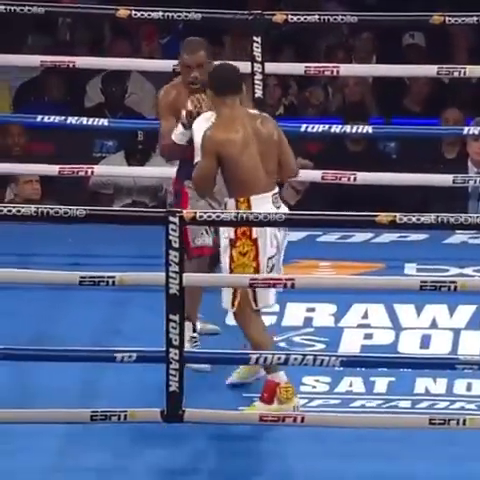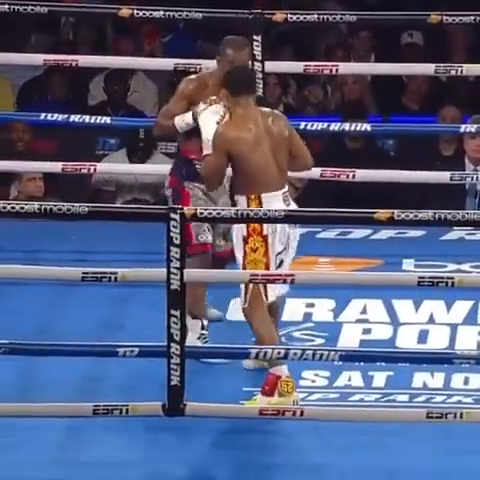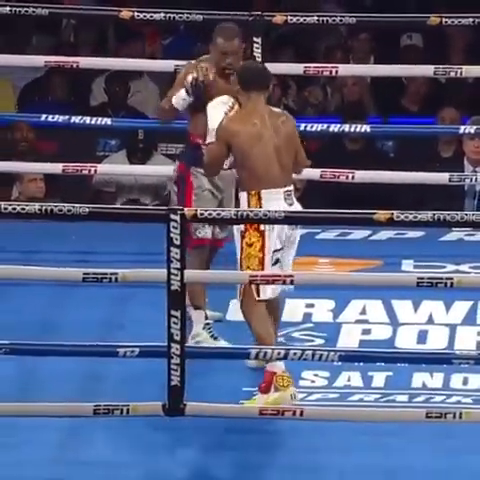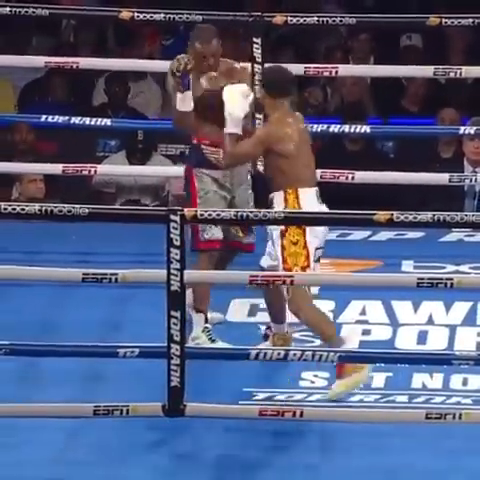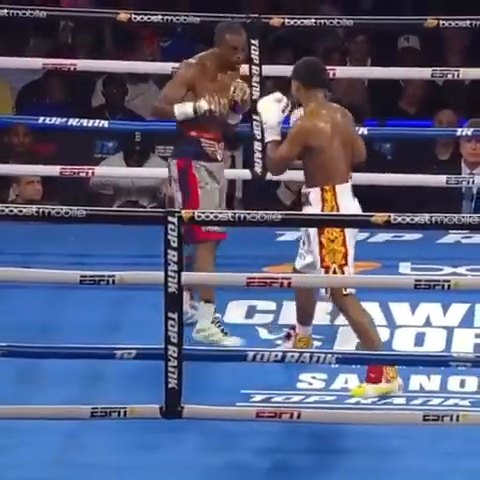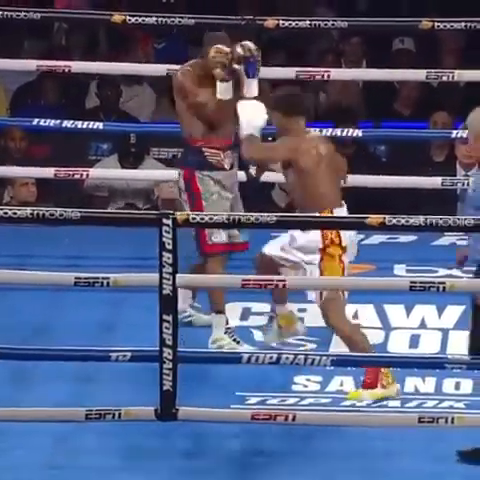
dt=0.4s
person 1, frame 1
left shoulder: (215, 135)
right shoulder: (266, 121)
left elbow: (203, 190)
right elbow: (291, 170)
left wrist: (202, 156)
left hip: (248, 220)
right hip: (275, 211)
left knee: (244, 310)
right knee: (252, 298)
left ankle: (280, 388)
right ankle: (256, 360)
person 1, frame 2
left shoulder: (226, 132)
right shoulder: (277, 119)
left elbow: (211, 182)
right elbow: (305, 162)
left wrist: (208, 140)
right hip: (284, 207)
left knee: (255, 302)
right knee: (269, 290)
left ankle: (281, 382)
right ankle: (268, 348)
person 1, frame 3
left shoulder: (231, 125)
right shoulder: (285, 120)
left elbow: (209, 169)
right elbow: (300, 163)
left wrist: (213, 128)
left hip: (260, 213)
right hip: (288, 207)
left knee: (252, 299)
right knee: (266, 289)
left ankle: (278, 379)
right ankle: (269, 346)
person 1, frame 4
left shoulder: (273, 130)
right shoulder: (296, 122)
left elbow: (230, 160)
left wrist: (233, 119)
left hip: (297, 213)
right hip: (296, 209)
left knee: (297, 298)
left ankle: (350, 360)
right ankle: (280, 337)
person 1, frame 5
left shoulder: (306, 125)
right shoulder: (341, 114)
left elbow: (275, 166)
right elbow: (359, 154)
left wrist: (271, 126)
left hip: (330, 209)
right hip: (323, 206)
left knee: (342, 295)
right knee: (303, 273)
left ankle: (384, 371)
right ankle: (301, 338)
person 1, frame 6
left shoulder: (292, 146)
right shoulder: (320, 143)
left elbow: (252, 154)
right elbow: (341, 170)
left wrist: (249, 125)
left hip: (329, 234)
right hip: (311, 229)
left knee: (332, 312)
right knee: (266, 260)
left ankle: (380, 376)
right ankle: (285, 317)
person 2, frame 1
right shoulder: (170, 94)
right elbow: (167, 151)
right wrist: (185, 123)
right hip: (192, 179)
left knee: (214, 254)
right knee: (198, 255)
left ankle: (190, 317)
right ankle: (186, 334)
person 2, frame 2
right shoulder: (194, 86)
right elbow: (160, 126)
right wrist: (195, 114)
right hip: (188, 177)
right knee: (199, 251)
left ankle: (194, 304)
right ankle: (195, 334)
person 2, frame 3
right shoulder: (194, 72)
right elbow: (163, 115)
right wrist: (191, 88)
right hip: (197, 163)
left knee: (215, 240)
right knee: (199, 242)
left ankle: (191, 300)
right ankle: (199, 327)
person 2, frame 4
left shoulder: (238, 72)
right shoulder: (180, 78)
right elbow: (184, 126)
left wrist: (223, 92)
right wrist: (183, 86)
left hip: (236, 162)
right hip: (203, 165)
left knee: (237, 240)
right knee: (209, 245)
left ankle: (194, 297)
right ankle: (200, 330)
person 2, frame 5
left shoulder: (234, 75)
right shoulder: (192, 69)
right elbow: (159, 108)
left wrist: (239, 106)
right wrist: (197, 107)
left hip: (216, 156)
right hip: (191, 156)
left knee: (210, 235)
right knee: (205, 236)
right ankle: (206, 322)
person 2, frame 6
left shoulder: (234, 73)
right shoulder: (186, 76)
right elbow: (216, 117)
left wrist: (251, 70)
right wrist: (221, 76)
left hip: (227, 164)
right hip: (199, 166)
left knee: (229, 243)
right knee: (215, 246)
left ankle: (182, 304)
right ankle: (221, 332)
